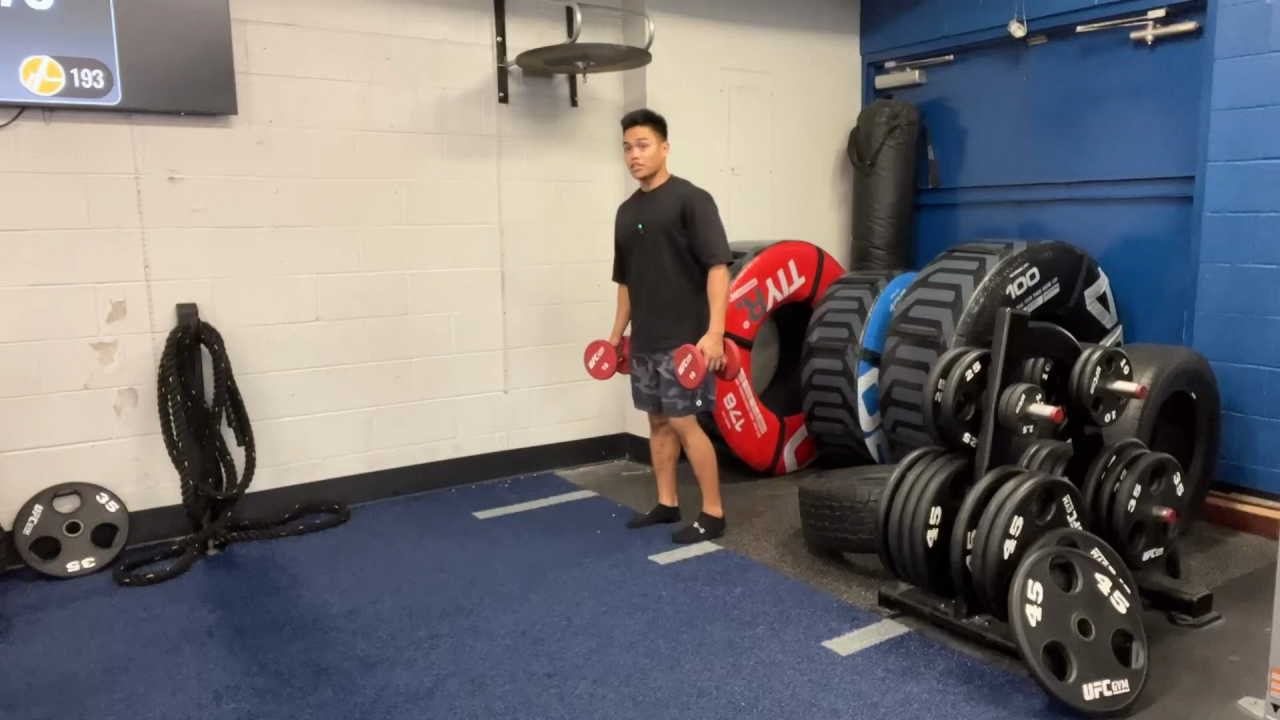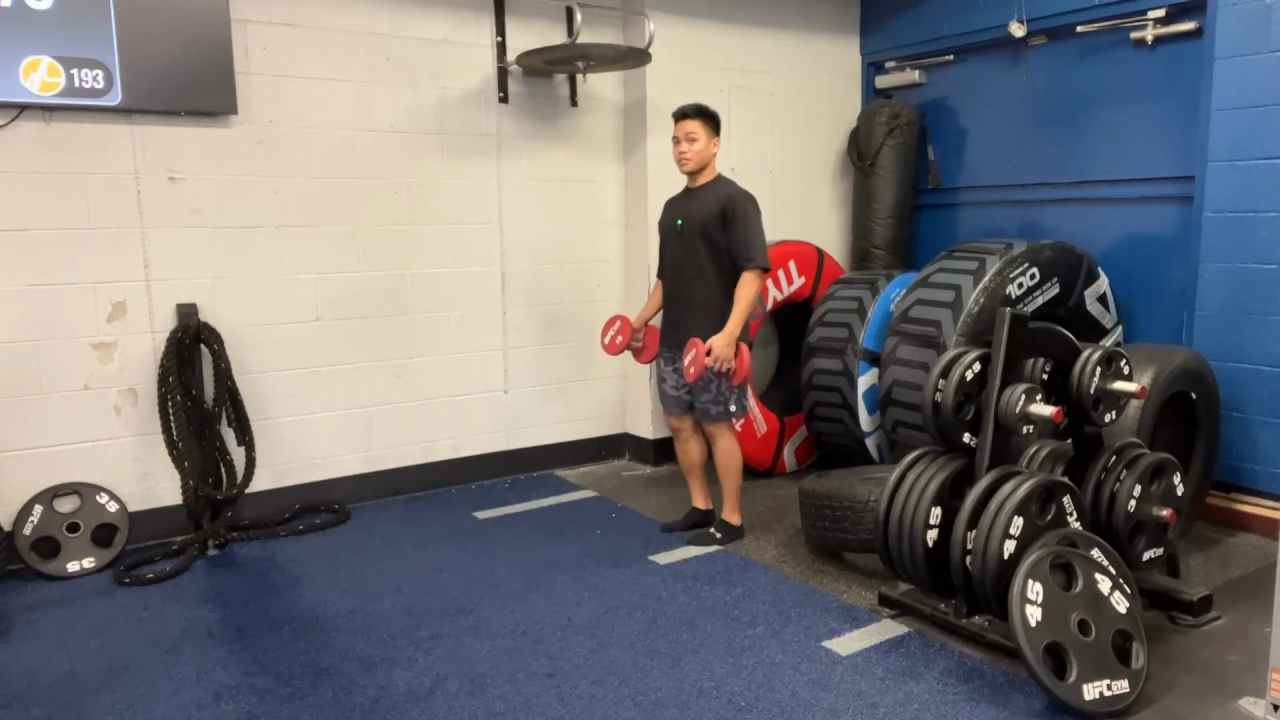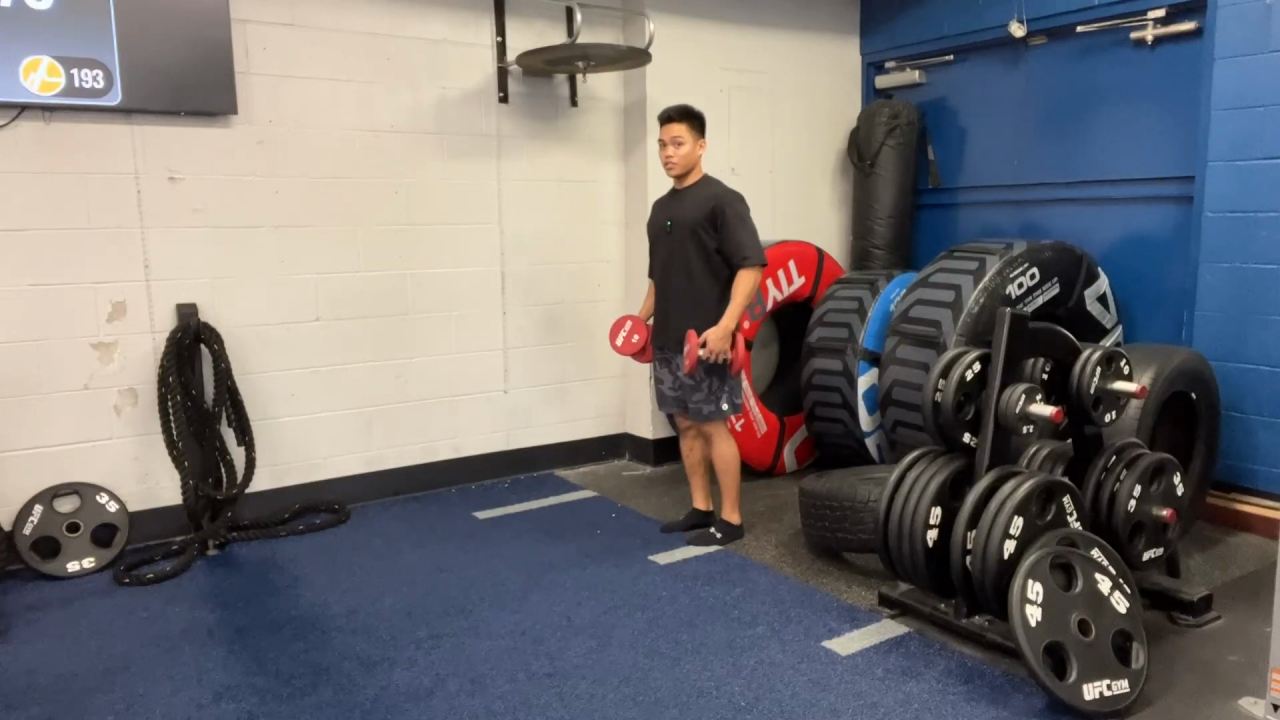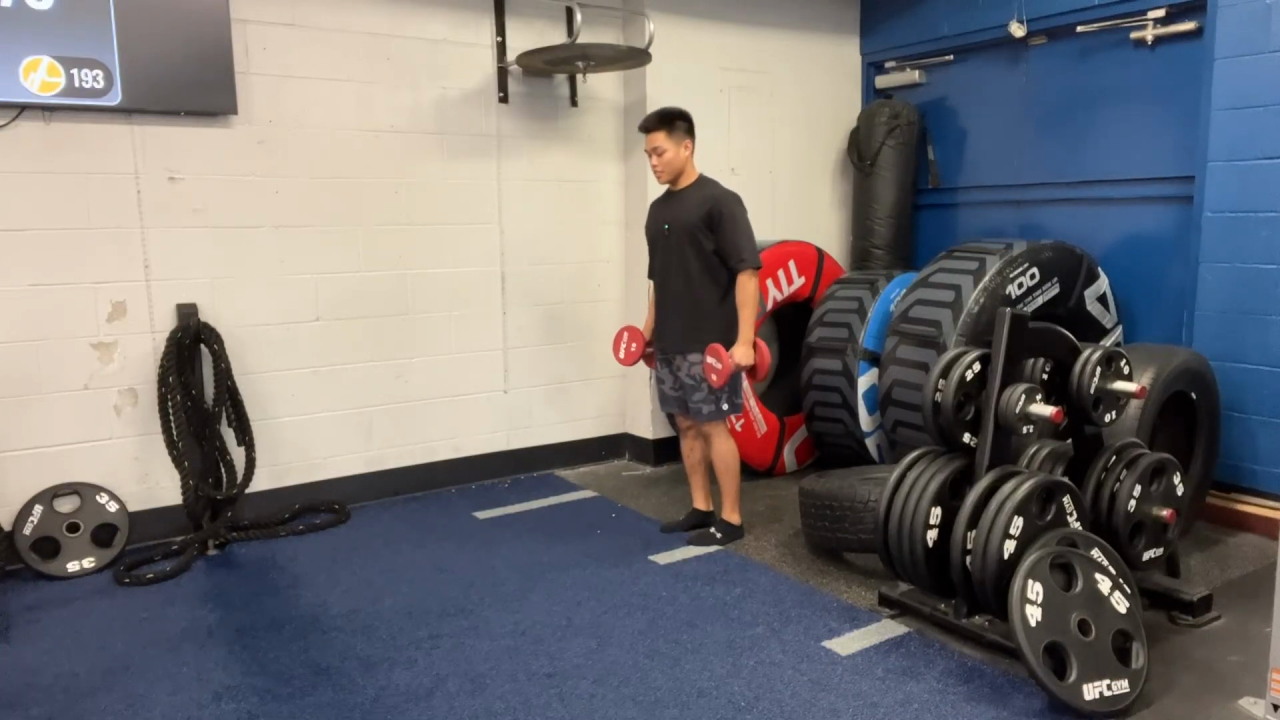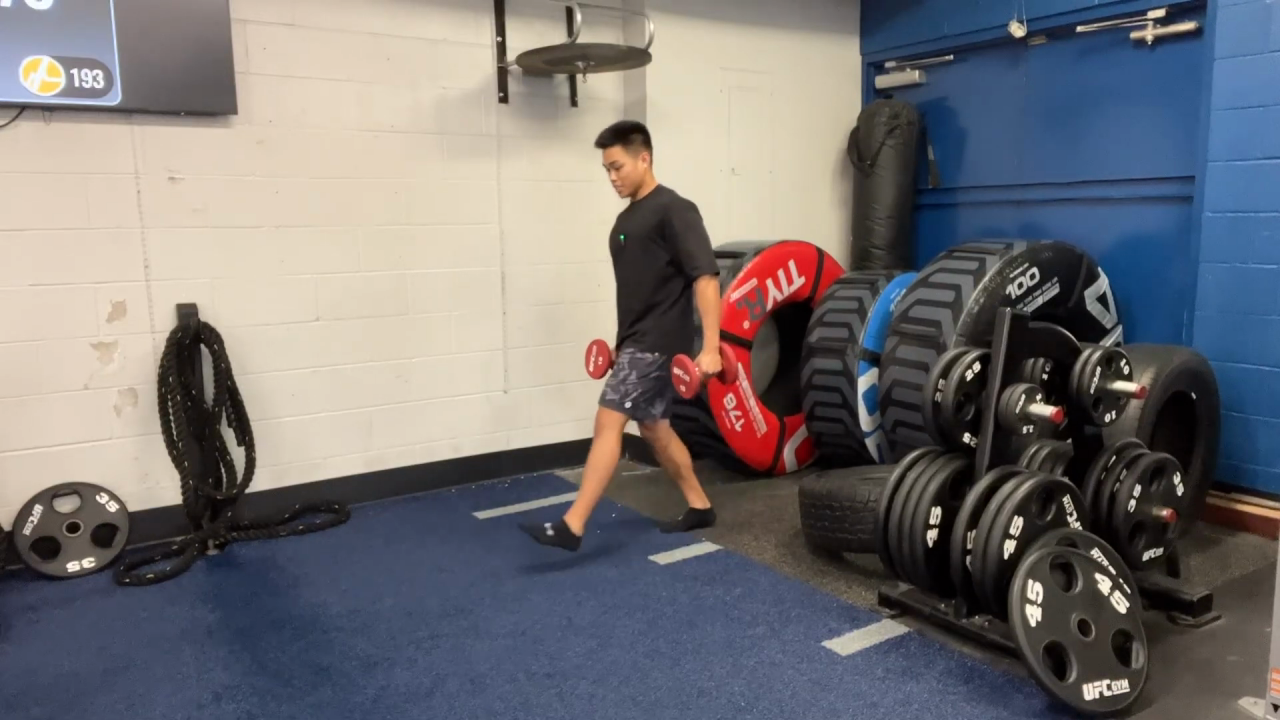
dt=1s
person 1, frame 1
left shoulder: (691, 200)
right shoulder: (627, 211)
left elbow: (718, 266)
left wrist: (714, 331)
right wrist: (617, 333)
left hip: (684, 338)
right hip: (645, 341)
left knee: (683, 422)
right knee: (658, 421)
left ankle: (712, 512)
right ankle: (667, 503)
person 1, frame 2
left shoulder: (734, 200)
right shoulder: (673, 206)
left elbow: (753, 270)
left wrist: (730, 333)
right wrist: (641, 319)
left hip: (713, 342)
right hip: (674, 340)
left knee: (718, 427)
right knee: (680, 424)
left ankle: (731, 520)
right ankle: (701, 508)
person 1, frame 3
left shoulder: (722, 200)
right shoulder: (661, 207)
left elbow: (750, 266)
left wrist: (725, 325)
right wrist: (641, 319)
left hip: (706, 339)
right hip: (668, 340)
left knee: (713, 426)
right knee: (686, 424)
left ankle: (730, 519)
right ankle: (700, 509)
person 1, frame 4
left shoulder: (719, 201)
right shoulder: (658, 208)
left elbow: (747, 271)
left wrist: (744, 340)
right wrist: (649, 328)
left hip: (708, 344)
right hip: (670, 343)
left knee: (713, 427)
right knee: (686, 425)
left ankle: (731, 519)
right ankle: (701, 509)
person 1, frame 5
left shoulder: (674, 210)
right shoulder: (626, 218)
left elbow: (705, 278)
left wrist: (710, 347)
right wrist: (619, 343)
left hip: (658, 342)
right hip: (637, 341)
left knee: (607, 421)
right knee: (654, 427)
left ankle: (572, 525)
right ankle: (699, 505)
